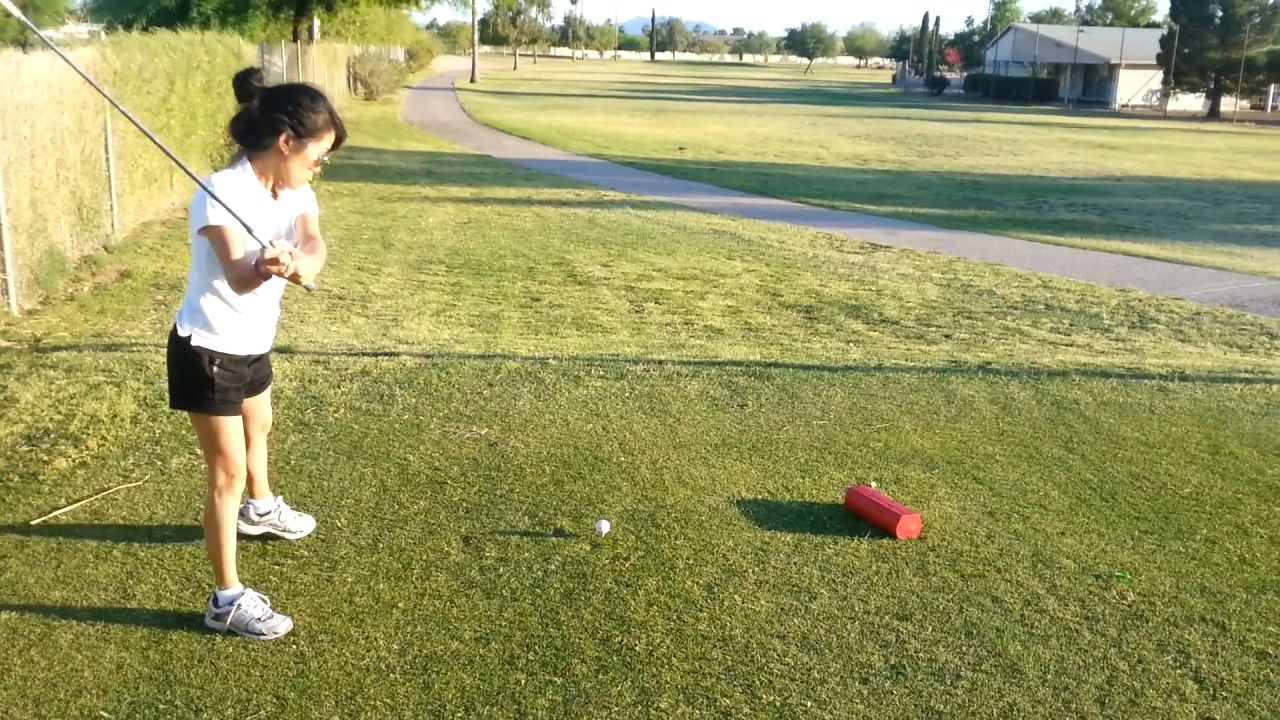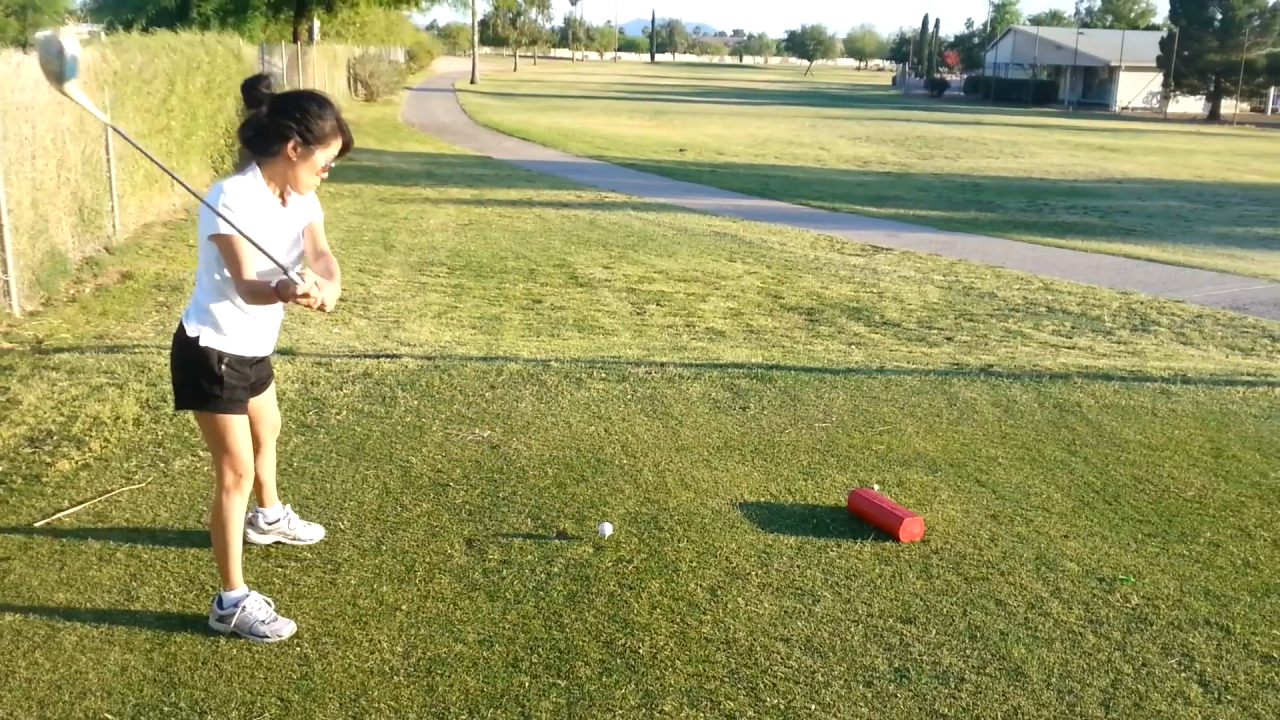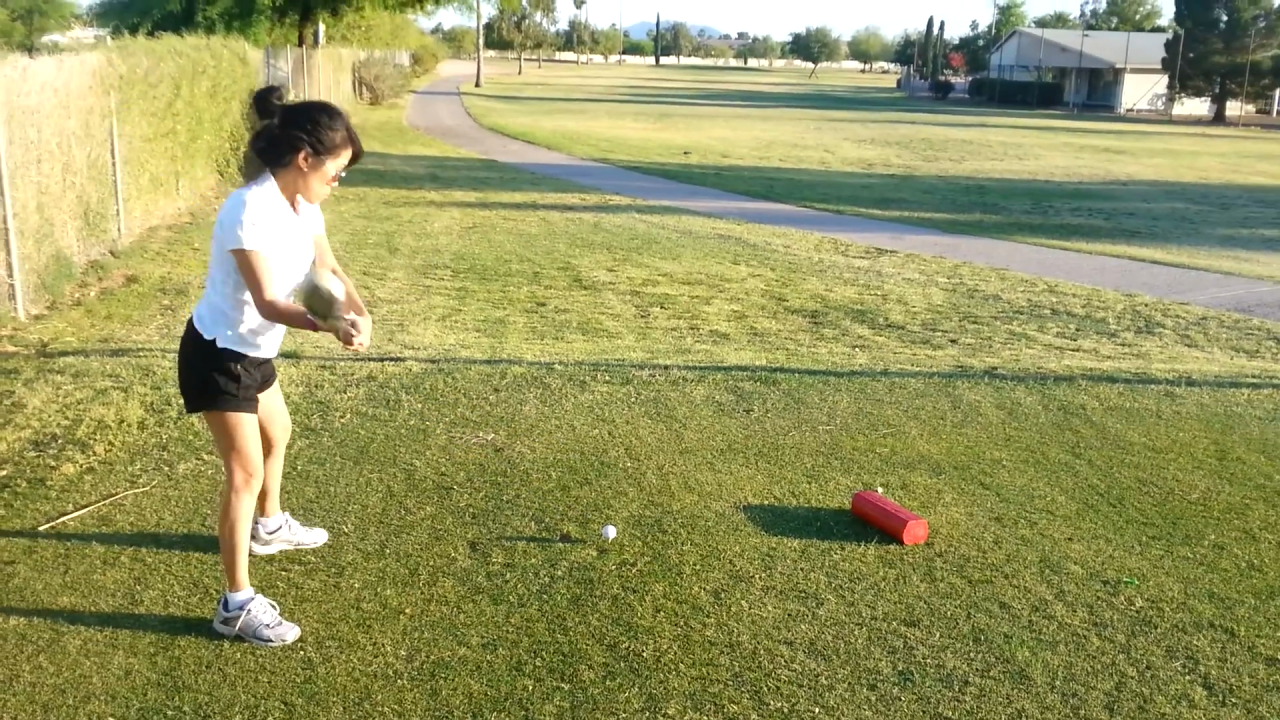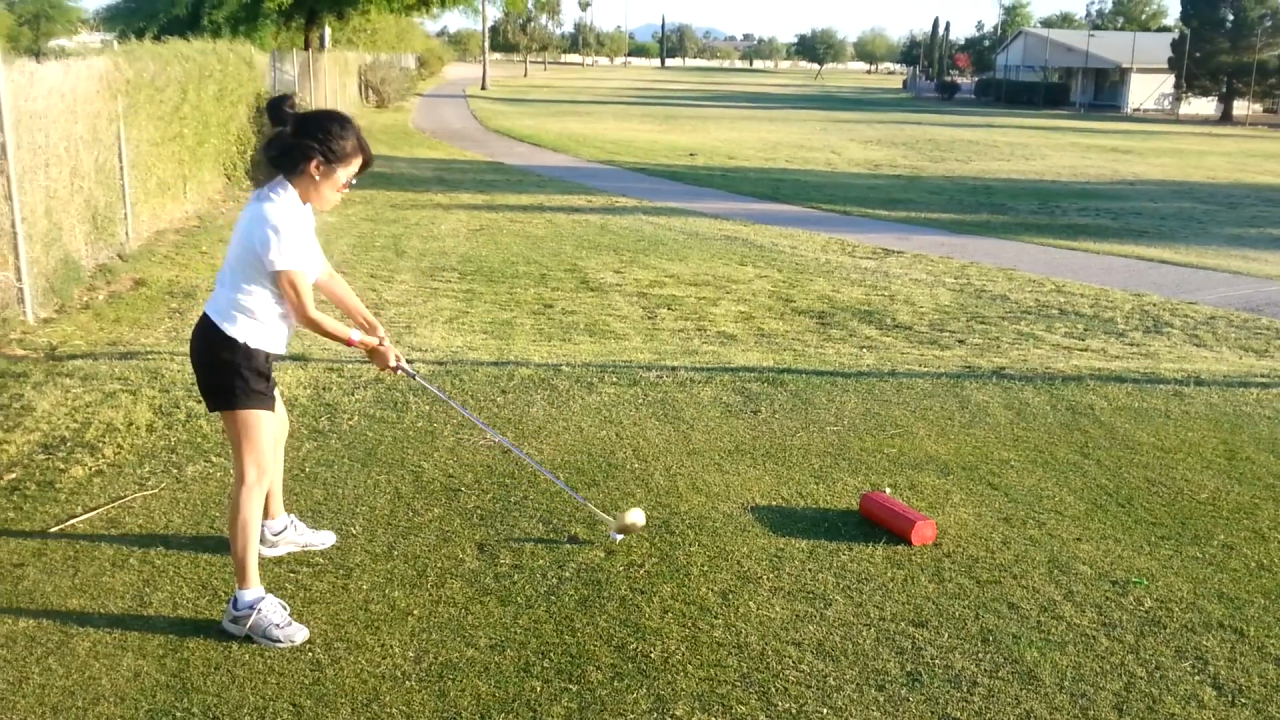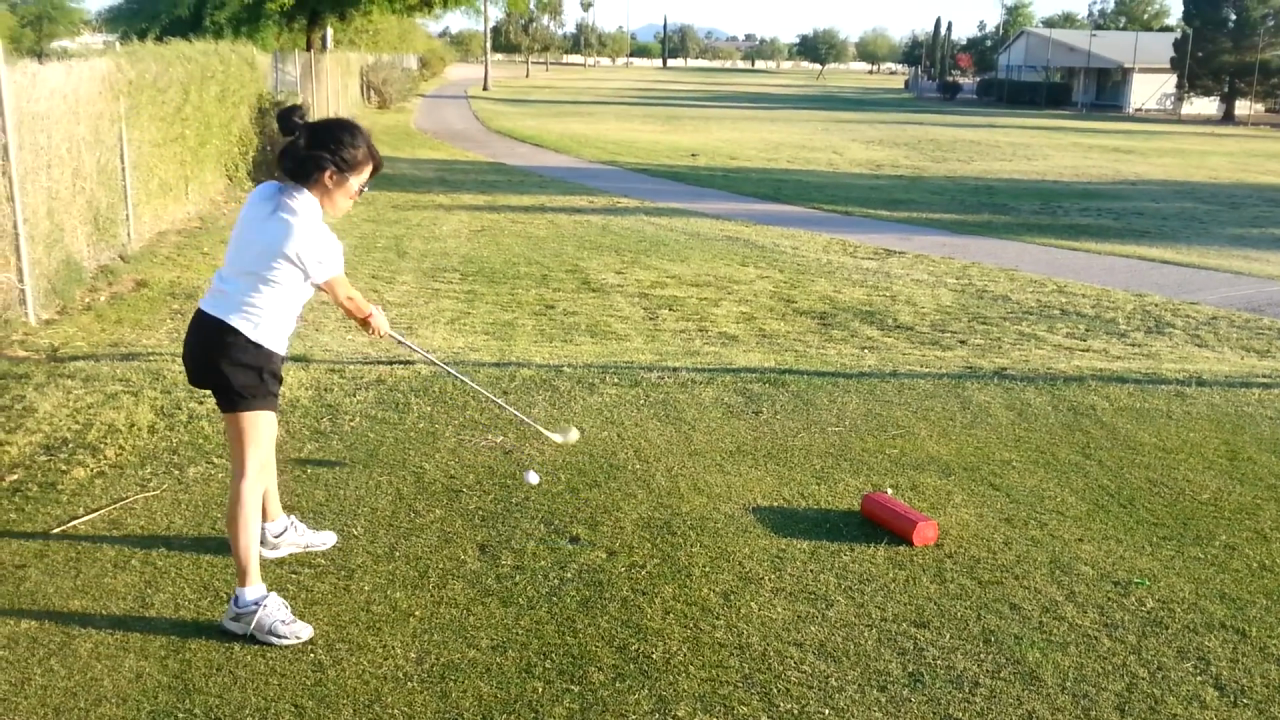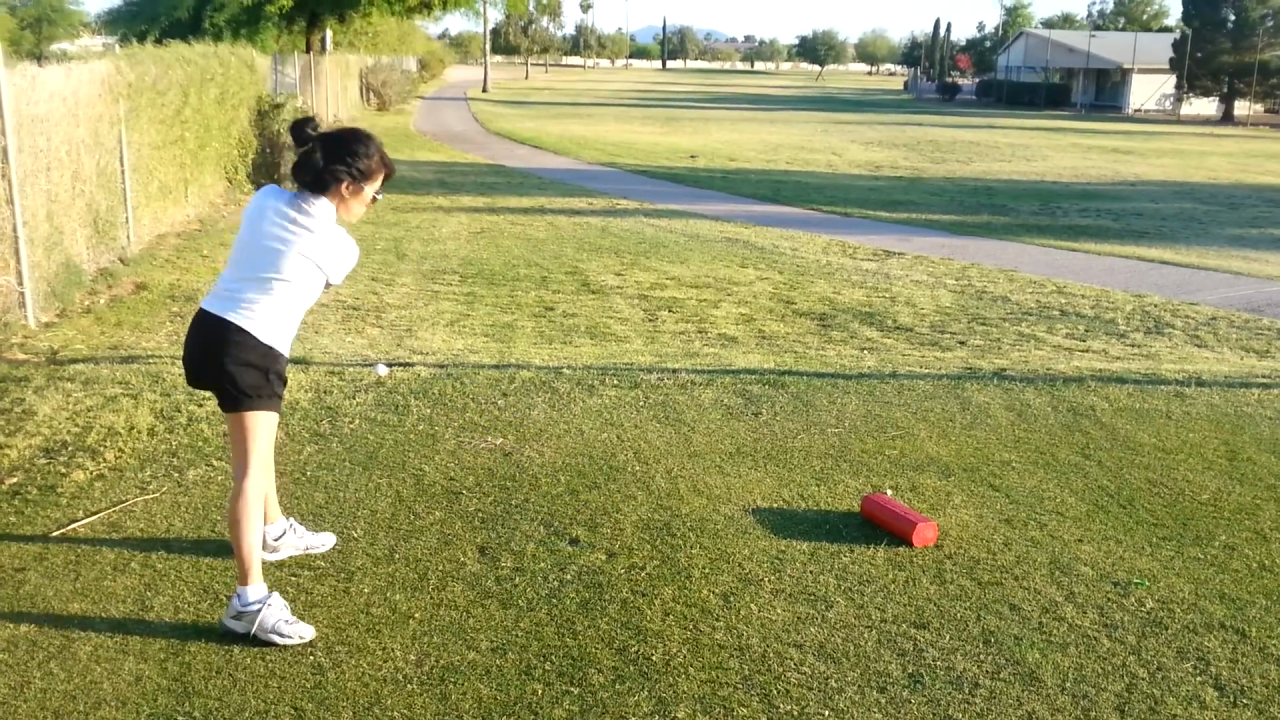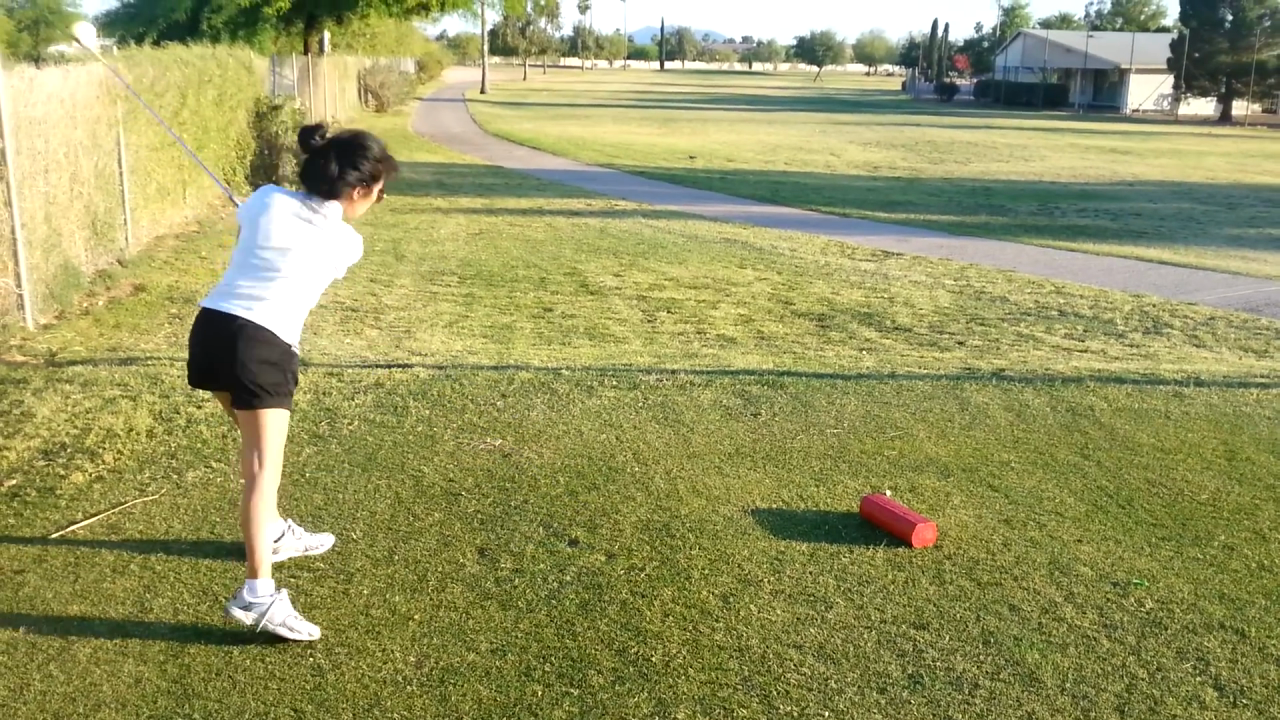
dt=0.1s
person 1, frame 1
left shoulder: (295, 193)
right shoulder: (221, 192)
left elbow: (313, 243)
right elbow: (236, 275)
left wrist: (304, 263)
right wrist: (268, 268)
left hip: (251, 347)
right hip: (207, 351)
left knee: (259, 426)
right knee: (228, 471)
left ankle: (261, 508)
right ankle: (227, 598)
person 1, frame 2
left shoulder: (300, 198)
right shoulder: (231, 198)
left elbow: (322, 257)
right elbow: (247, 287)
left wrist: (324, 286)
right wrist: (287, 290)
left hip: (253, 349)
right hip: (212, 351)
left knee: (267, 432)
right knee: (236, 471)
left ankle: (268, 516)
right ankle: (232, 600)
person 1, frame 3
left shoulder: (301, 207)
right shoulder: (252, 212)
left elbow: (330, 272)
right elbow: (267, 301)
left wrist: (356, 312)
right wrist: (328, 326)
left hip: (250, 350)
right hip: (221, 353)
left knee: (277, 436)
right knee: (244, 469)
left ankle: (268, 525)
right ankle: (238, 602)
person 1, frame 4
left shoulder: (292, 203)
right shoulder: (282, 222)
left elbow: (324, 276)
right elbow: (305, 314)
left wrist: (371, 323)
right wrist: (367, 346)
left hip: (242, 344)
right hip: (233, 349)
left knee: (275, 436)
right knee: (255, 469)
left ankle: (275, 527)
right ankle: (248, 602)
person 1, frame 5
left shoulder: (265, 197)
right shoulder: (321, 243)
right elbow: (344, 301)
left wrist: (359, 307)
right wrist: (370, 317)
left hip: (211, 331)
right hip: (244, 348)
left knee: (261, 437)
right knee: (250, 468)
left ankle: (275, 527)
right ankle: (249, 600)
person 1, frame 6
left shoulder: (266, 199)
right shoulder: (339, 246)
left hip: (211, 330)
right hip: (249, 348)
left knee: (257, 441)
right knee: (251, 468)
left ankle: (273, 530)
right ankle: (250, 599)
person 1, frame 7
left shoulder: (267, 199)
right shoulder: (346, 242)
left hip: (212, 328)
right hip: (263, 342)
left knee: (255, 437)
right knee: (266, 462)
left ankle: (273, 532)
right ankle: (256, 591)
